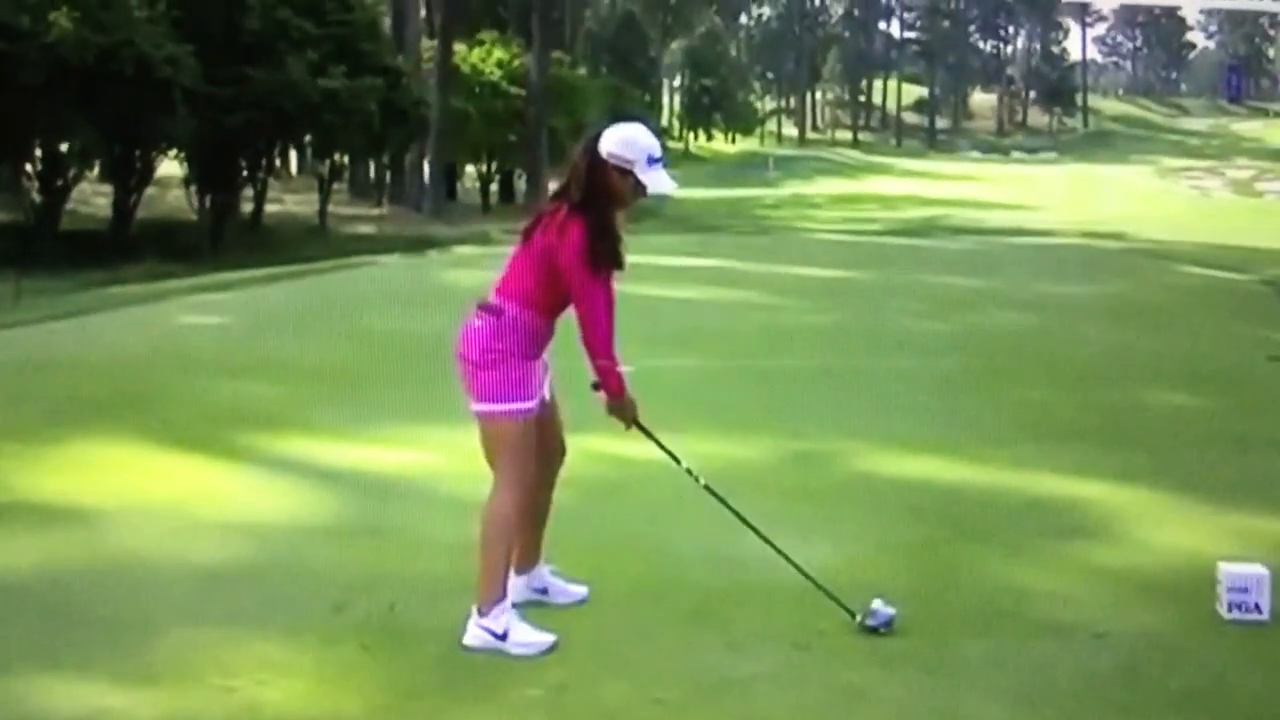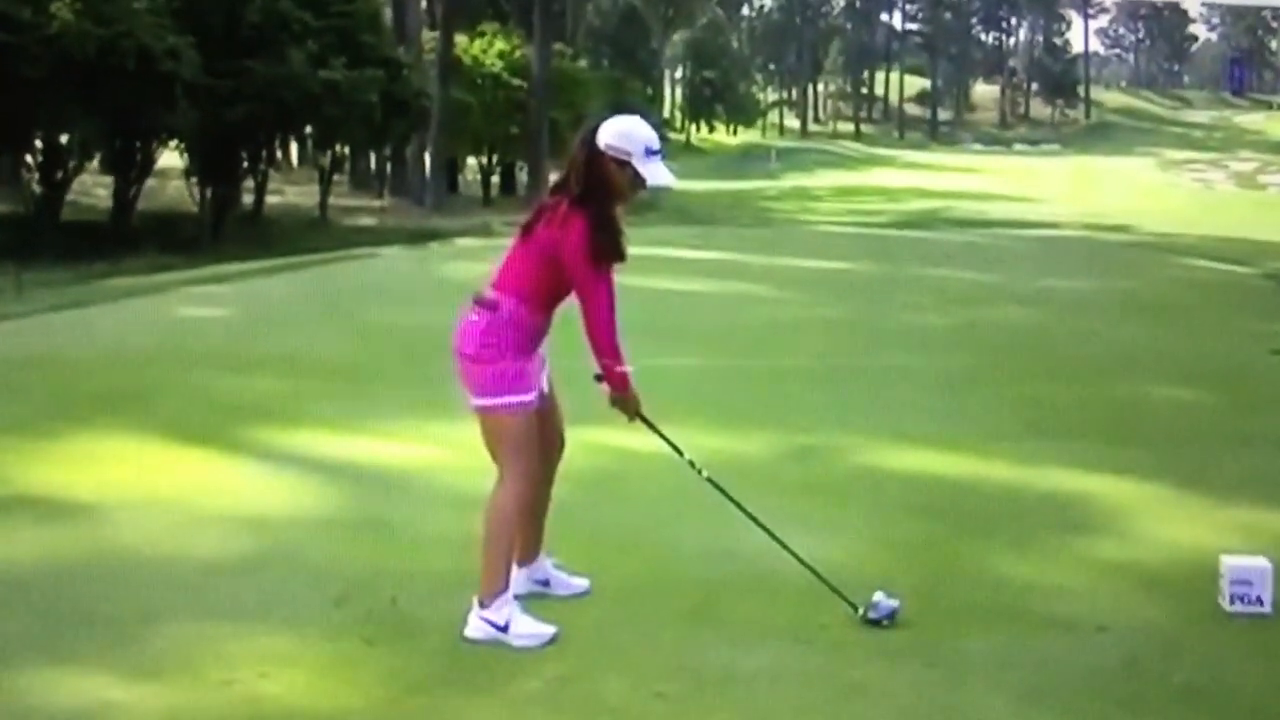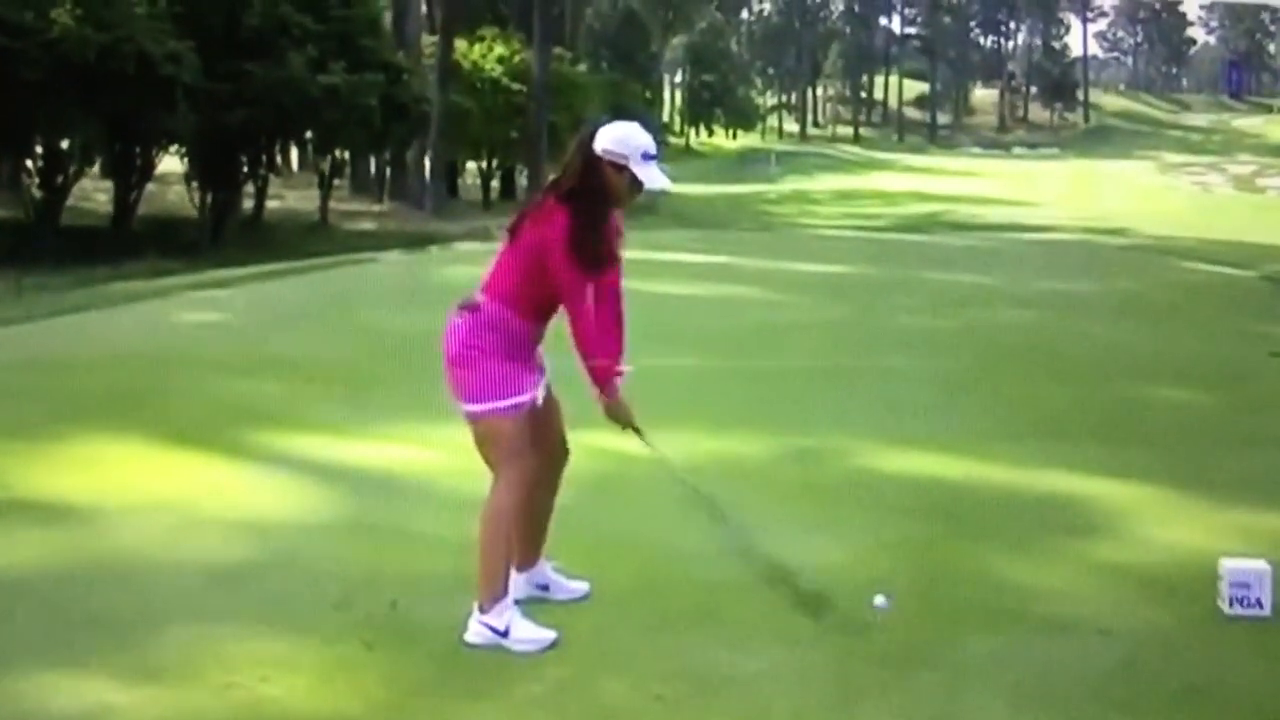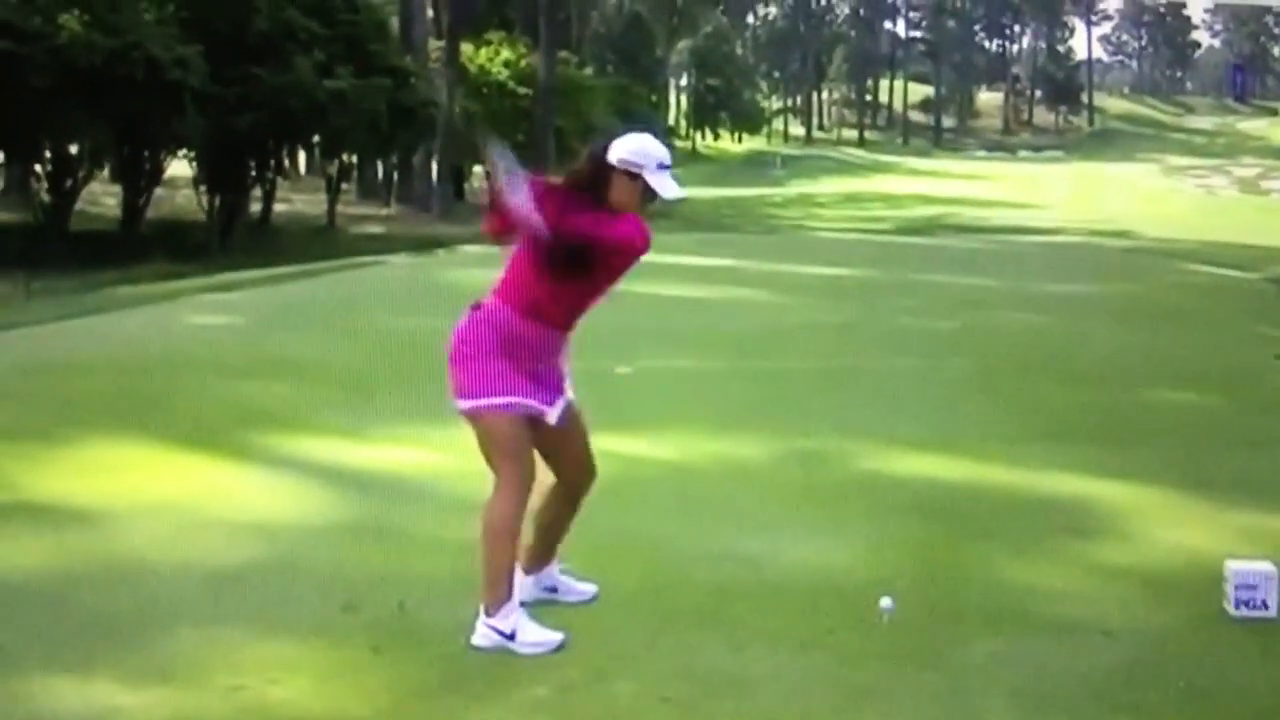
dt=0.3s
person 1, frame 1
left shoulder: (593, 219)
right shoulder: (572, 227)
left elbow: (602, 301)
right elbow: (589, 313)
left wrist: (611, 375)
right wrist: (614, 387)
left hip: (523, 346)
right hip: (498, 345)
left knee: (549, 456)
right knee: (514, 477)
left ankle: (527, 573)
right ankle: (489, 617)
person 1, frame 2
left shoulder: (592, 213)
right shoulder: (574, 221)
left elbow: (602, 295)
right elbow: (594, 306)
left wrist: (614, 369)
right wrist: (619, 379)
left hip: (519, 340)
right hip: (496, 340)
left knee: (548, 449)
right knee: (518, 470)
left ankle: (528, 566)
right ankle: (490, 610)
person 1, frame 3
left shoulder: (604, 224)
right shoulder: (557, 214)
left elbow: (606, 299)
right elbow: (573, 301)
left wrist: (612, 371)
right wrist: (606, 388)
left hip: (520, 348)
right hip: (484, 344)
left knee: (552, 456)
right knee: (515, 474)
left ankle: (527, 570)
right ankle: (490, 614)
person 1, frame 4
left shoulder: (633, 235)
right shoulder: (549, 197)
left elbow: (591, 231)
right elbow: (501, 228)
left wrist: (540, 215)
right wrist: (508, 195)
left hip: (541, 359)
right hip: (490, 346)
left knee: (579, 473)
right knee: (516, 478)
left ankle: (535, 572)
right ankle: (496, 618)
